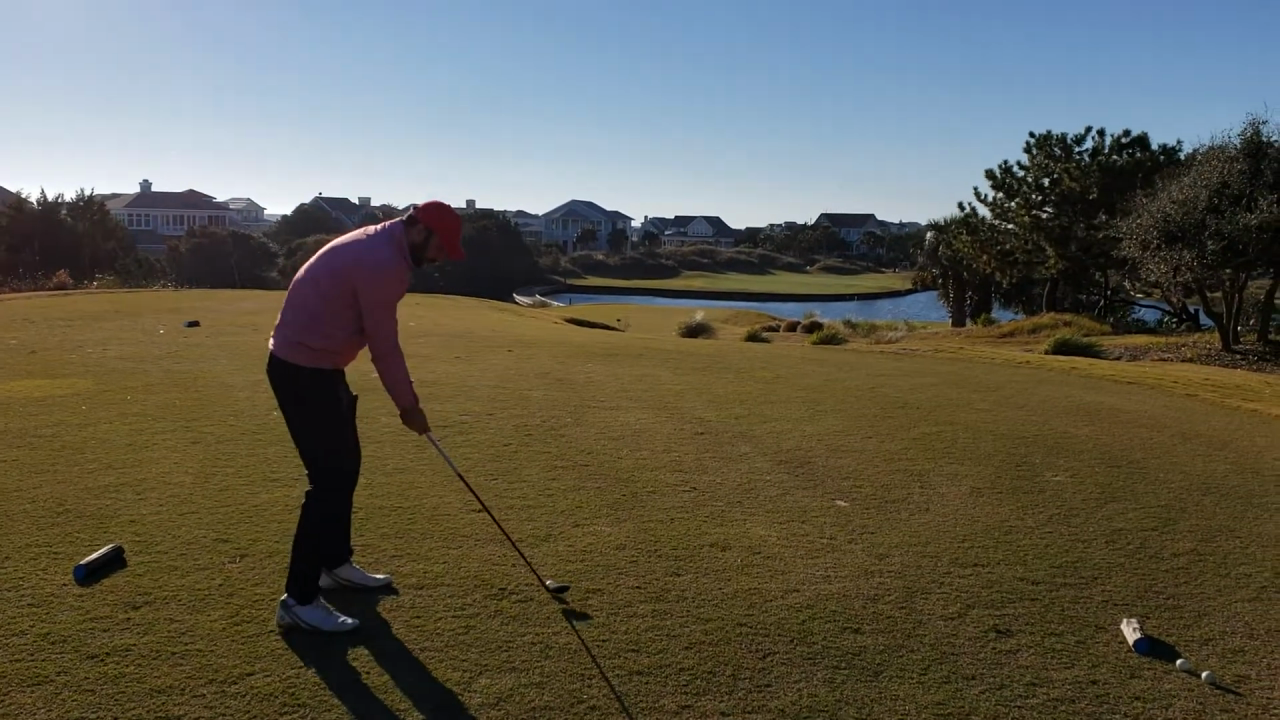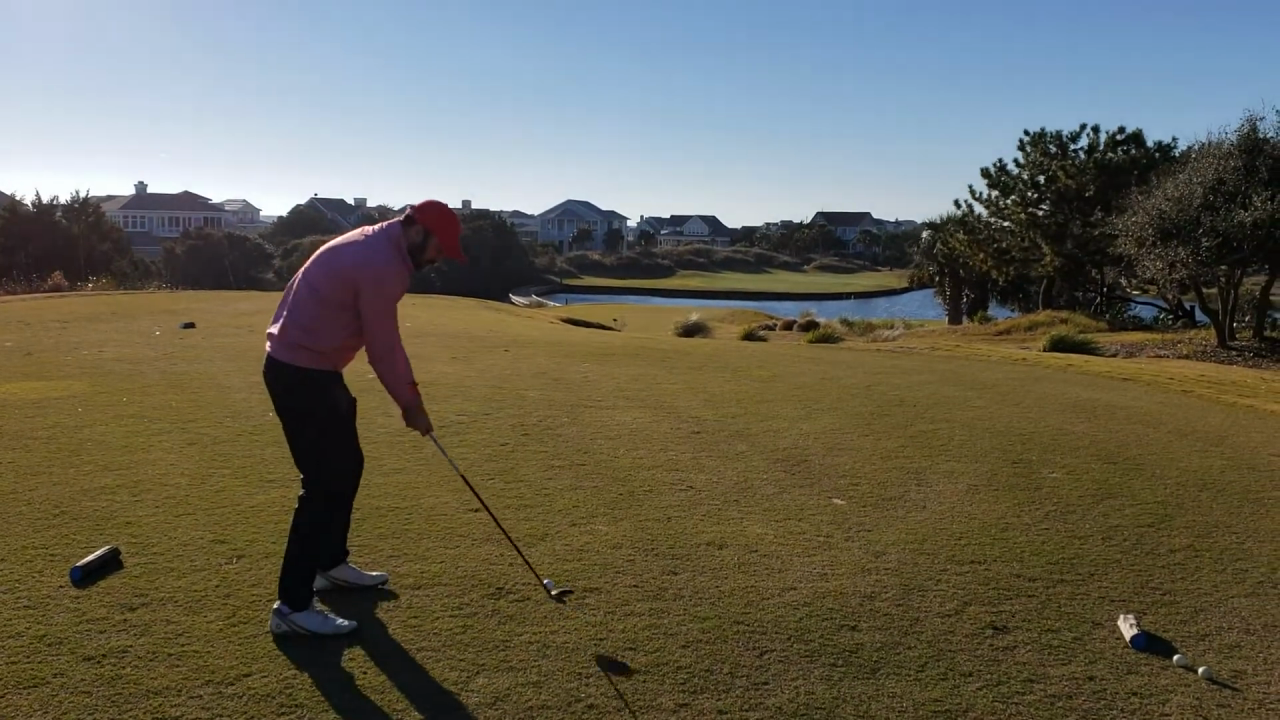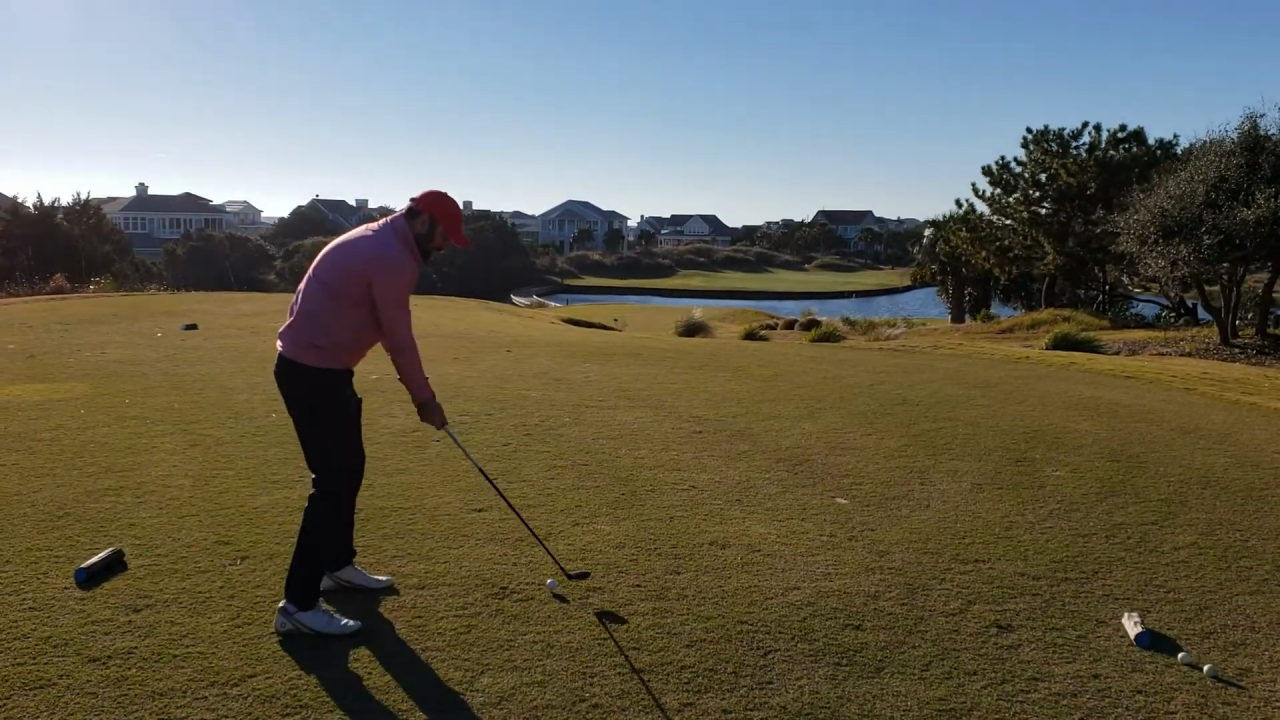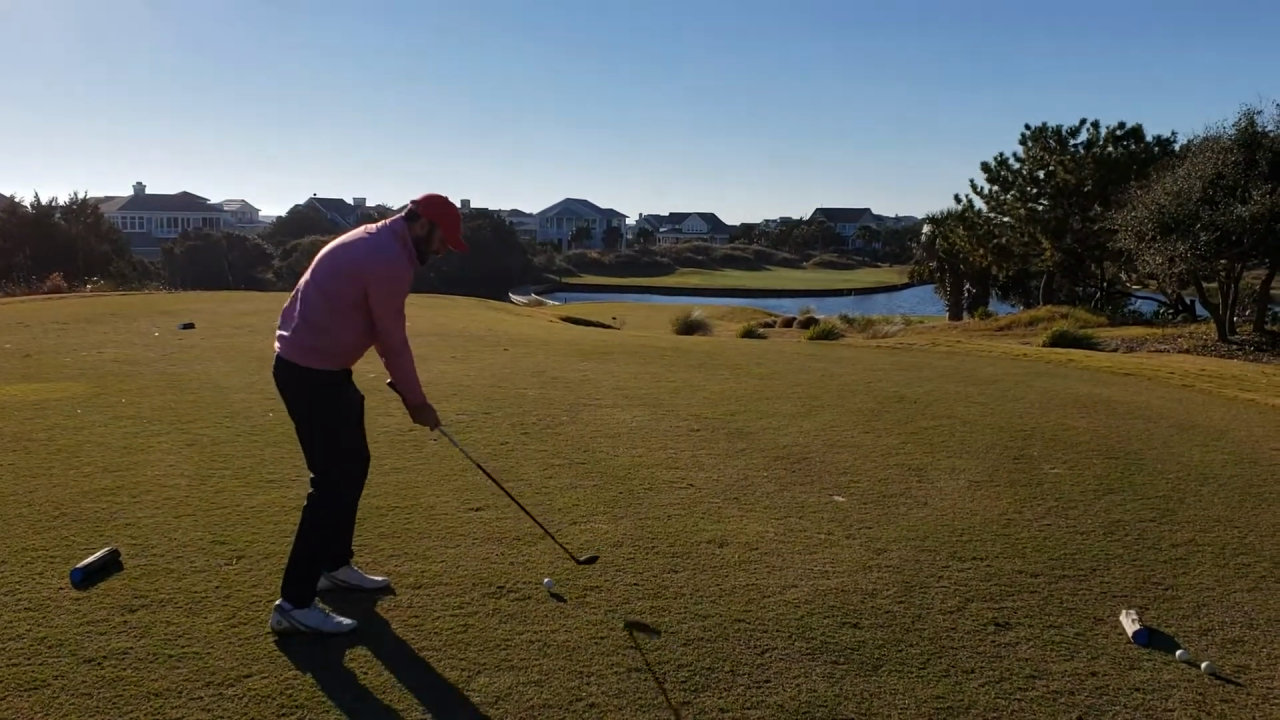
dt=0.5s
person 1, frame 1
left shoulder: (379, 248)
right shoulder: (381, 263)
left elbow: (381, 341)
right elbow: (384, 345)
left wrist: (405, 394)
right wrist: (409, 405)
left hip: (314, 363)
right hip: (302, 368)
left knee: (344, 465)
right knee: (331, 476)
left ankle: (334, 563)
right ankle: (299, 599)
person 1, frame 2
left shoulder: (378, 249)
right shoulder: (381, 264)
left elbow: (386, 335)
right elbow: (381, 349)
left wrist: (410, 390)
right wrist: (409, 403)
left hip: (312, 367)
right hip: (299, 371)
left knee: (346, 466)
right knee: (325, 481)
left ankle: (330, 563)
right ankle: (292, 605)
person 1, frame 3
left shoulder: (380, 243)
right shoulder: (392, 258)
left elbow: (396, 332)
right elbow: (399, 340)
left wrist: (421, 387)
right wrist: (425, 399)
left hip: (317, 365)
right hip: (312, 371)
left knee: (348, 468)
right knee: (335, 480)
left ankle: (337, 565)
right ankle: (298, 605)
person 1, frame 4
left shoulder: (375, 243)
right shoulder: (389, 262)
left elbow: (383, 334)
right elbow: (394, 341)
left wrist: (406, 389)
right wrist: (416, 401)
left hip: (315, 365)
right hip: (312, 373)
left knee: (352, 466)
right knee: (334, 481)
left ankle: (334, 565)
right ankle: (294, 602)
